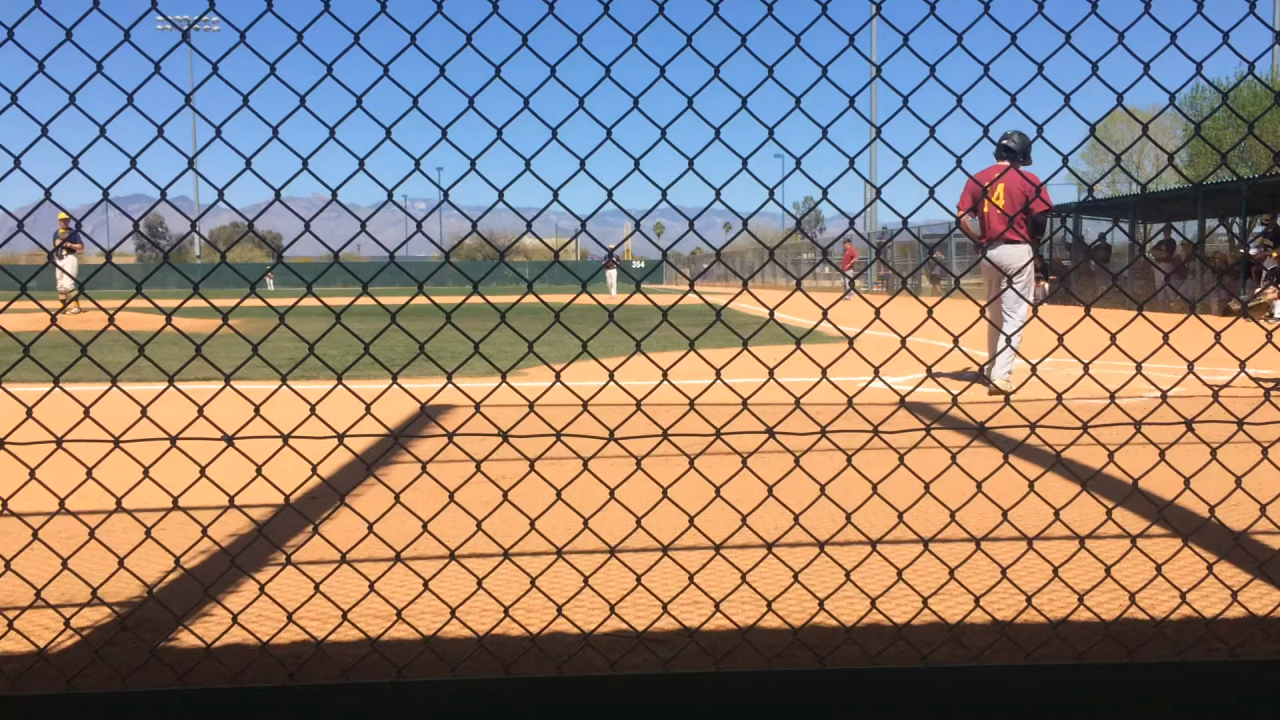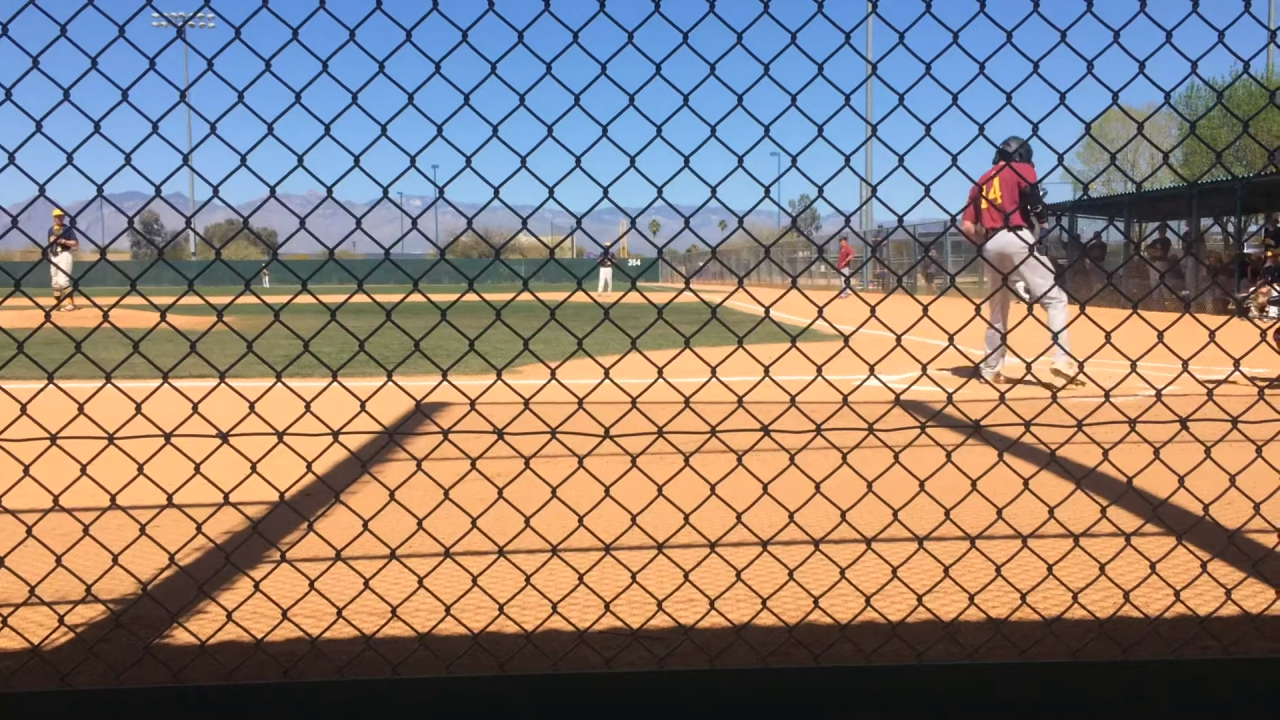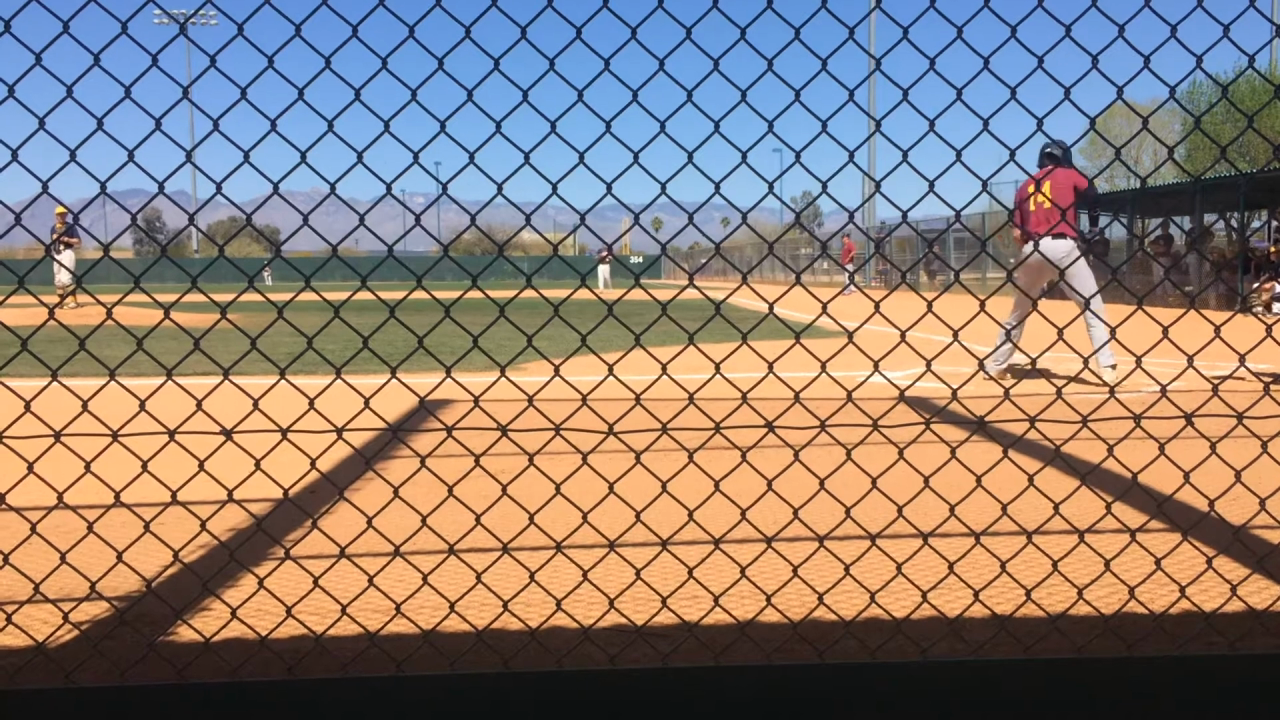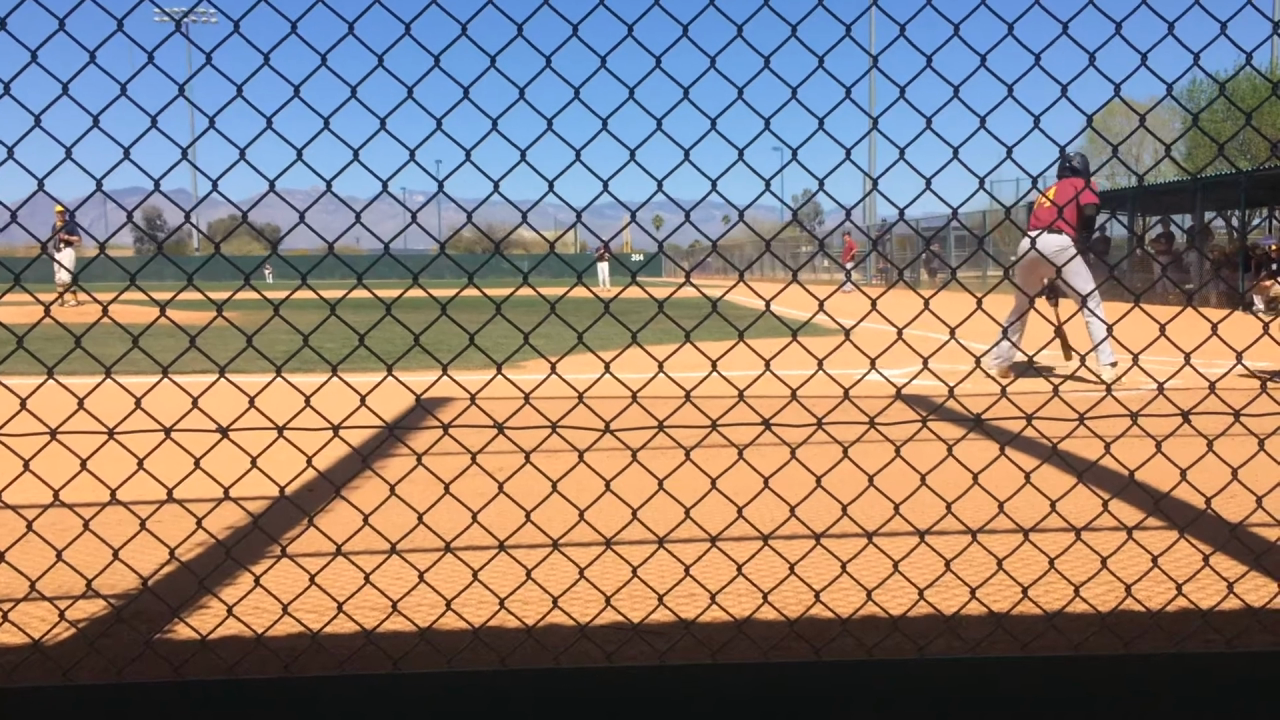
dt=0.4s
person 1, frame 1
left shoulder: (977, 179)
right shoulder: (1028, 179)
left elbow: (961, 217)
right elbow: (1040, 219)
left wrist: (978, 241)
right wrist: (1033, 240)
left hip: (990, 253)
right hip: (1018, 252)
left knee: (995, 315)
right knee: (1014, 317)
left ankle: (994, 370)
right ankle: (1000, 375)
person 1, frame 2
left shoulder: (981, 182)
right shoulder: (1021, 169)
left elbow: (967, 225)
right elbow: (1030, 191)
right wrist: (1042, 222)
left hip: (991, 246)
right hip: (1017, 240)
left knee: (997, 312)
right knee: (1055, 299)
left ankle: (991, 369)
right ankle: (1061, 358)
person 1, frame 3
left shoulder: (1024, 186)
right shoulder: (1069, 174)
left elbow: (1018, 233)
right elbow: (1091, 193)
right wrist: (1093, 227)
left hip: (1030, 249)
right hip: (1062, 247)
left knee: (1019, 312)
right knee: (1092, 306)
left ankle: (995, 366)
right ankle: (1106, 368)
person 1, frame 4
left shoulder: (1046, 191)
right shoulder: (1082, 185)
right elbow: (1089, 211)
left wrist: (1045, 279)
right wrist: (1086, 239)
left hip: (1028, 244)
right hip: (1058, 243)
left knee: (1021, 307)
right knee: (1091, 303)
left ankle: (998, 364)
right ankle: (1107, 366)
